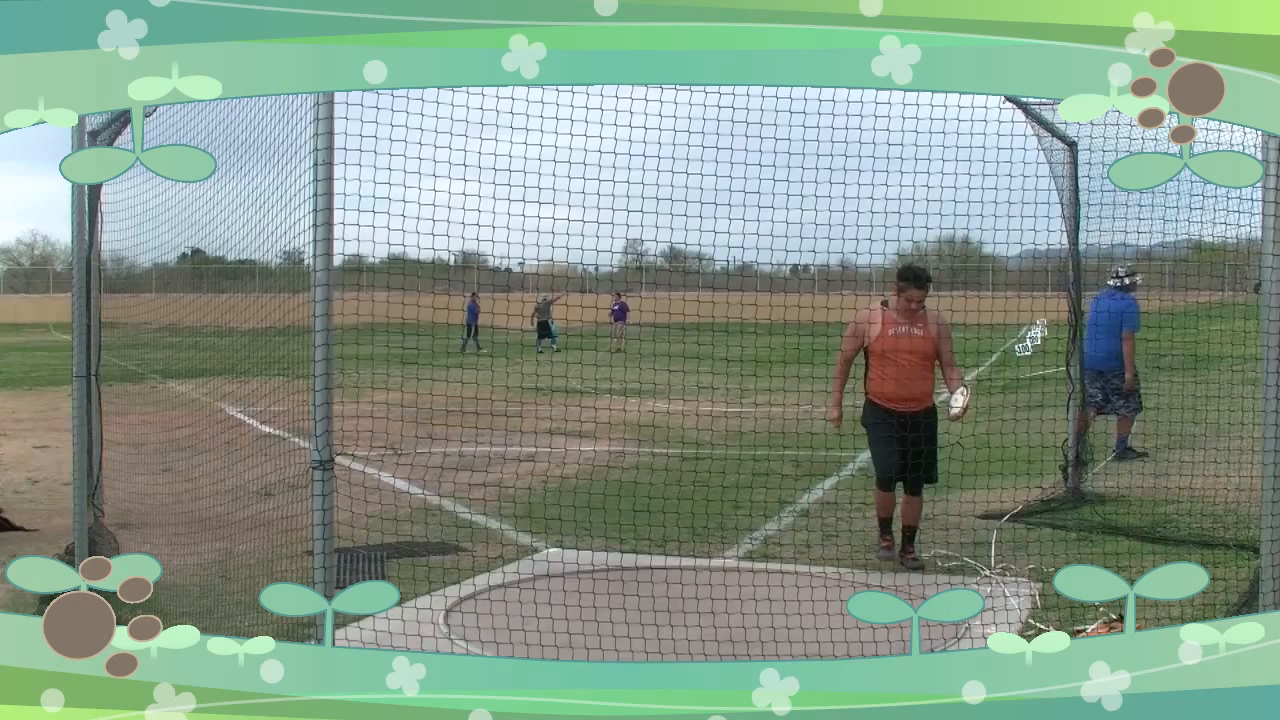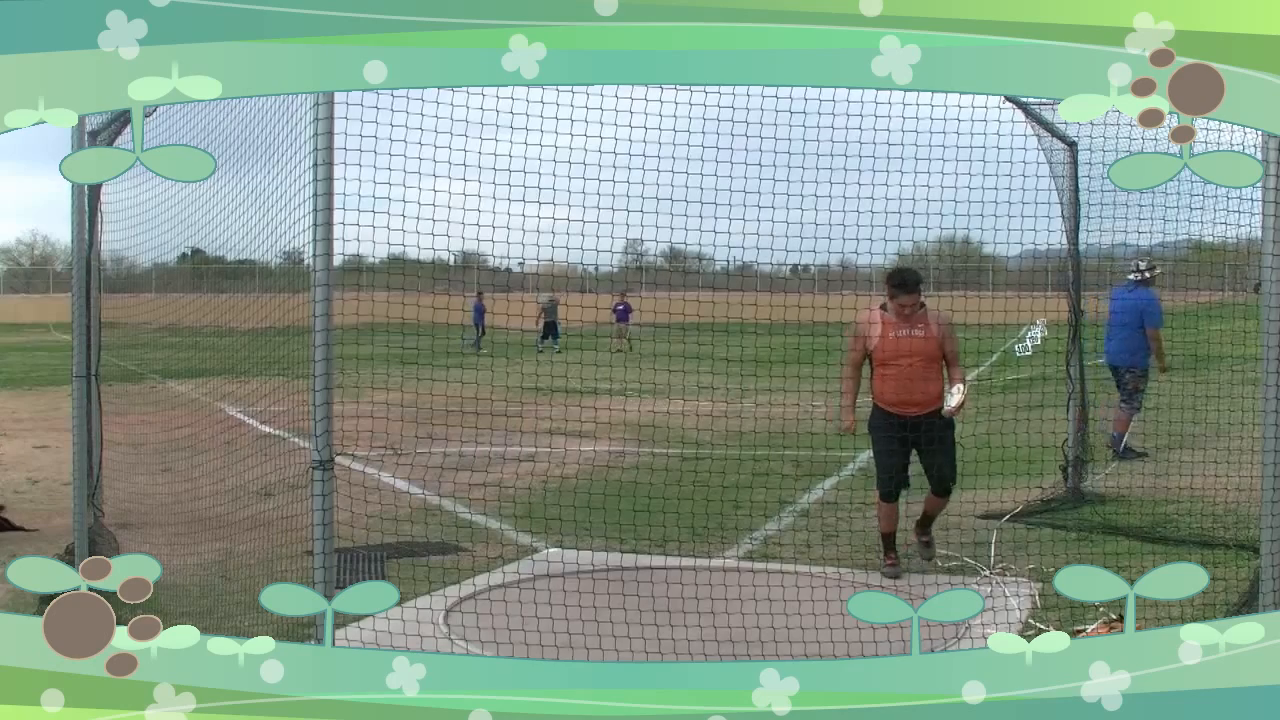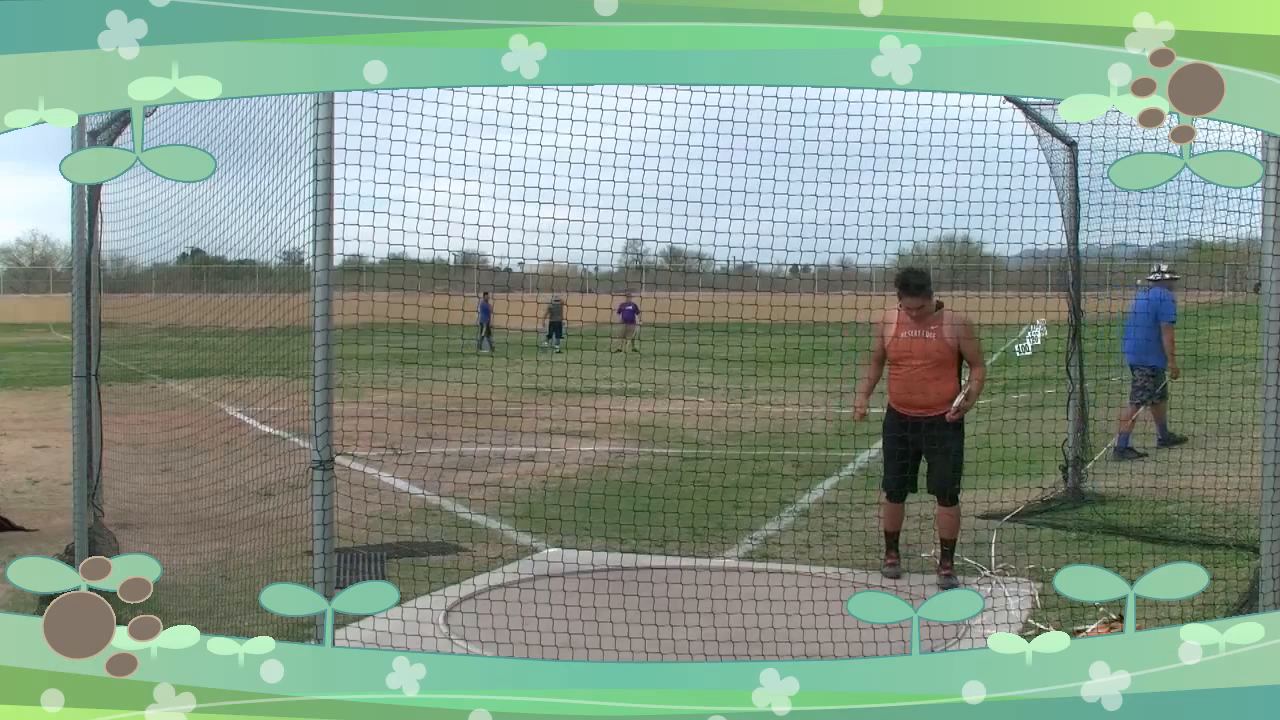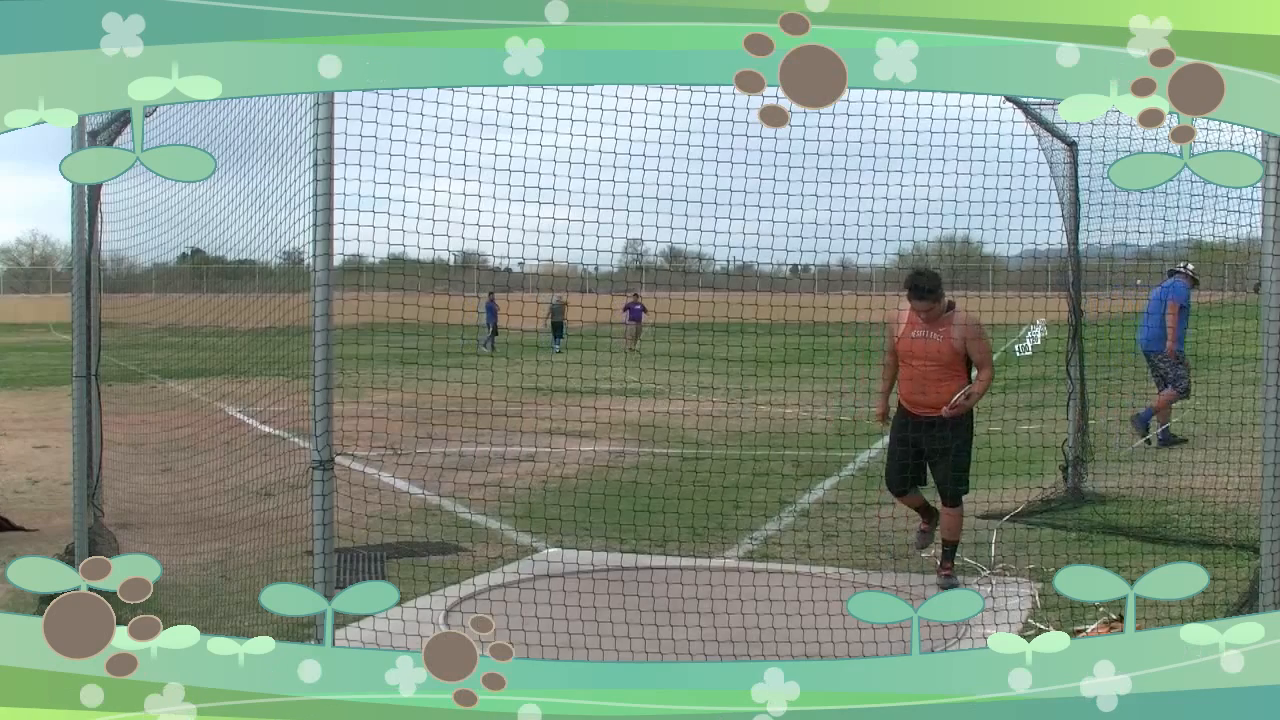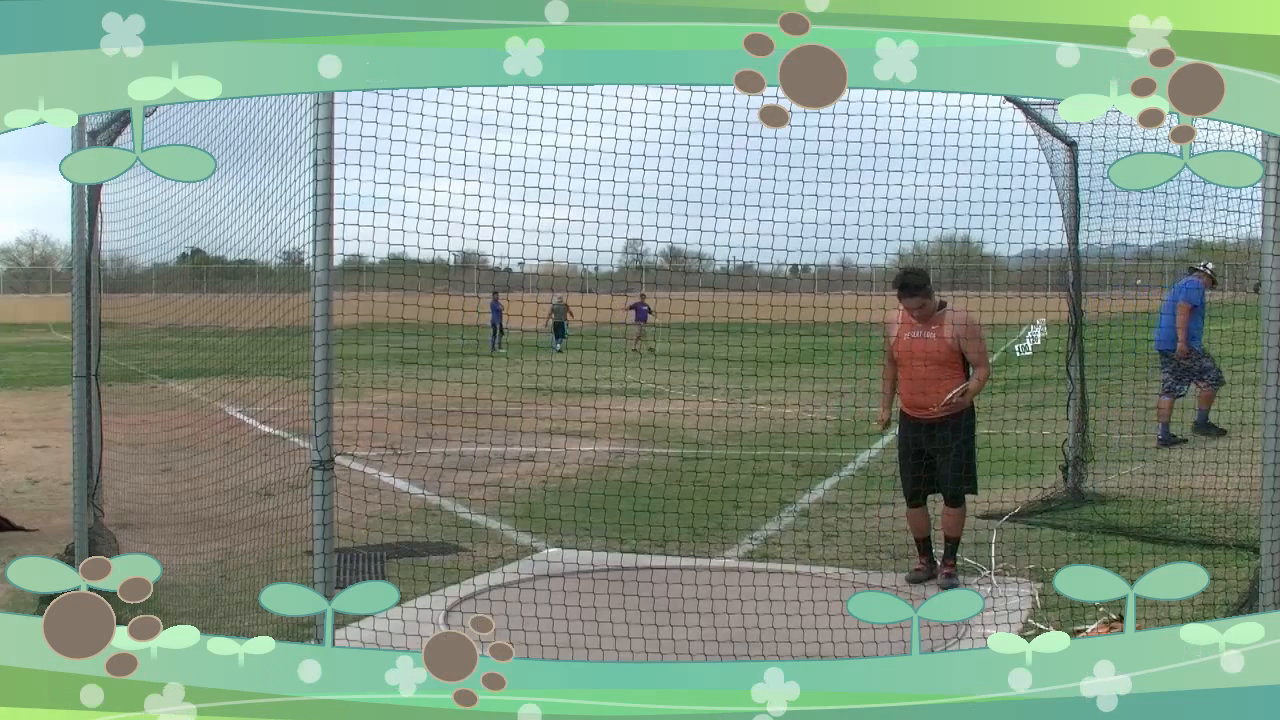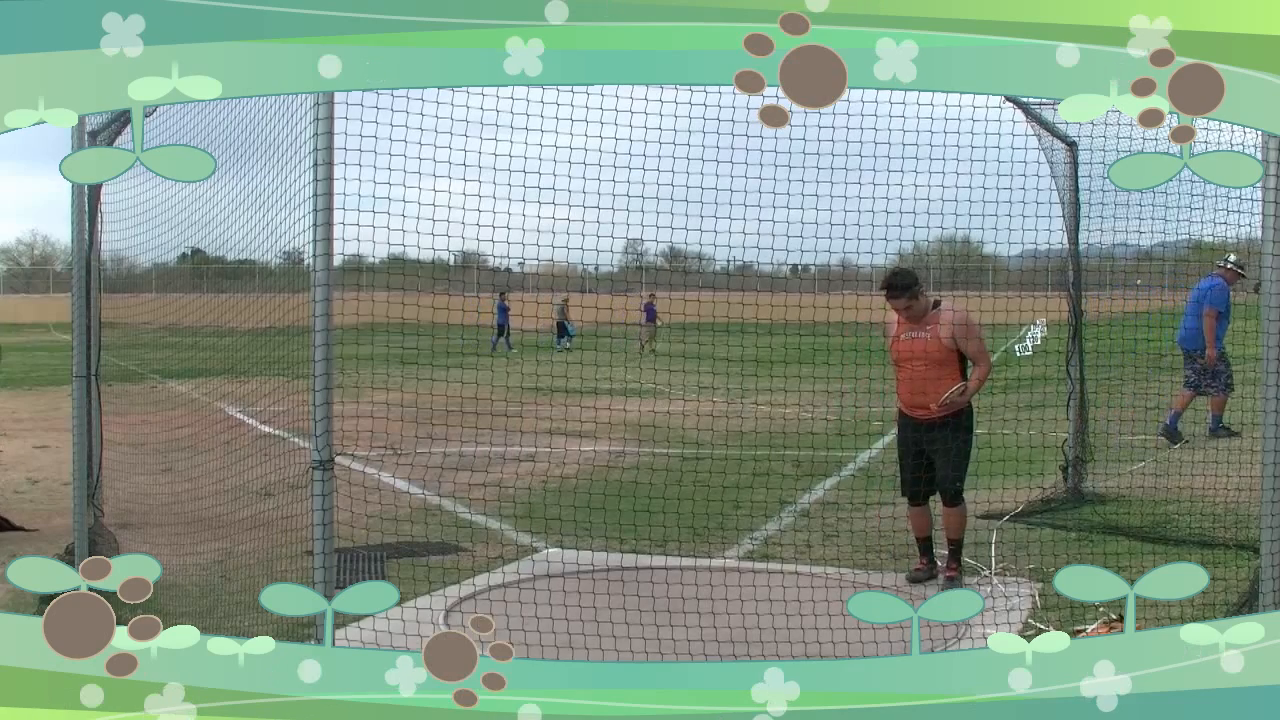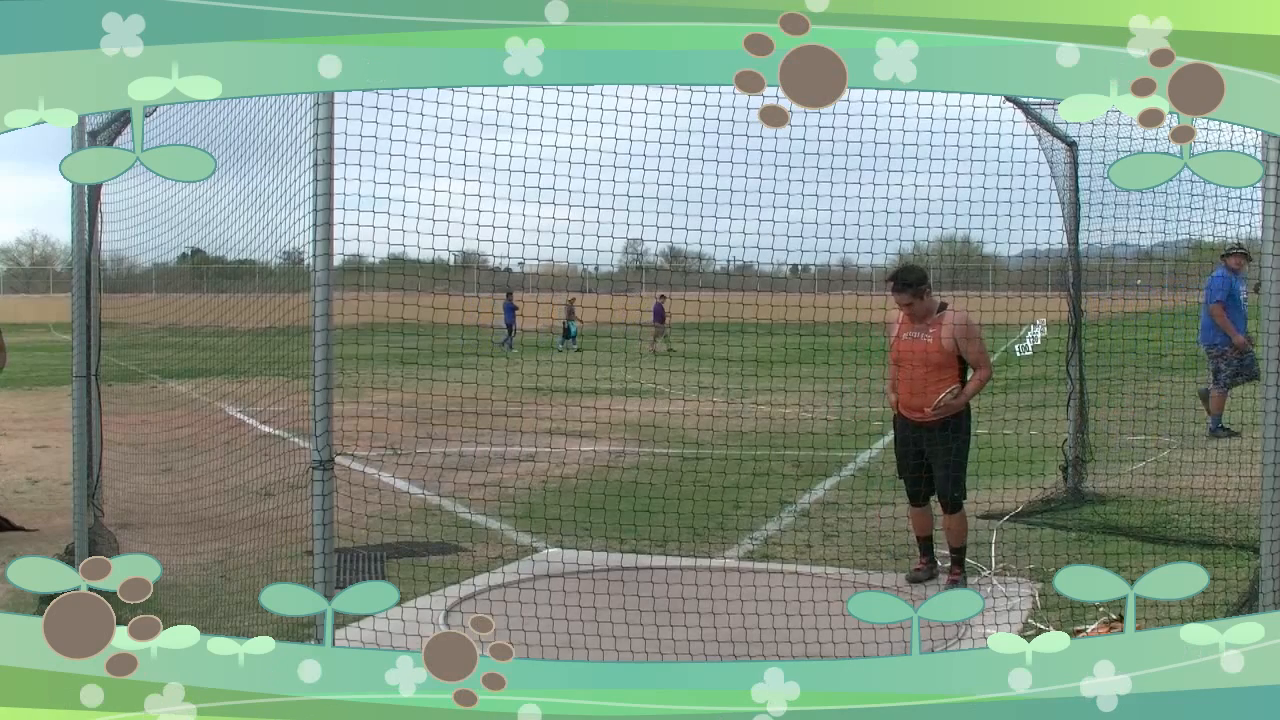
dt=0.3s
person 1, frame 1
left shoulder: (937, 322)
right shoulder: (868, 319)
left elbow: (949, 366)
right elbow: (844, 360)
left wrist: (960, 394)
right wrist: (836, 403)
left hip: (922, 415)
right hip: (881, 413)
left knee: (915, 485)
right knee: (886, 475)
left ankle: (908, 547)
right ankle: (885, 535)
person 1, frame 2
left shoulder: (938, 321)
right shoulder: (867, 323)
left elbow: (954, 364)
right elbow: (853, 366)
right wrist: (848, 408)
left hip: (933, 418)
right hip: (887, 419)
left knee: (944, 484)
right knee: (889, 489)
left ankle: (924, 528)
right ankle: (889, 554)
person 1, frame 3
left shoulder: (956, 323)
right shoulder: (888, 322)
left elbow: (978, 365)
right elbow: (876, 360)
left wrist: (968, 400)
right wrist: (863, 397)
left hip: (943, 422)
right hip: (899, 419)
left knee: (946, 492)
right knee: (894, 490)
left ankle: (946, 564)
right ankle: (891, 553)
person 1, frame 4
left shoulder: (965, 325)
right shoulder: (900, 320)
left elbow: (986, 369)
left wrist: (971, 400)
right wrist: (883, 399)
left hip: (950, 421)
right hip: (908, 417)
left knee: (951, 494)
right knee: (896, 482)
left ankle: (947, 564)
right ankle: (929, 517)
person 1, frame 5
left shoulder: (959, 322)
right shoulder: (895, 323)
left elbow: (982, 367)
left wrist: (966, 398)
right wrist: (886, 406)
left hip: (953, 422)
right hip: (911, 422)
left knee: (953, 493)
right knee: (913, 496)
left ankle: (949, 562)
right ankle: (925, 560)
person 1, frame 6
left shoulder: (955, 320)
right shoulder: (893, 324)
left elbow: (983, 363)
left wrist: (965, 396)
left hip: (951, 421)
right hip: (910, 422)
left knee: (950, 489)
right knee: (915, 493)
left ankle: (954, 561)
right ankle: (926, 559)
person 1, frame 7
left shoulder: (958, 323)
right shoulder: (897, 322)
left elbow: (983, 369)
left wrist: (960, 401)
right wrist: (892, 390)
left hip: (947, 425)
right hip: (907, 423)
left knee: (950, 497)
right knee: (916, 496)
left ankle: (957, 569)
right ankle: (926, 559)
person 2, frame 1
left shoulder: (1098, 299)
right shoulder: (1129, 303)
right elbow: (1127, 339)
right wrist: (1129, 371)
left hip: (1091, 360)
right hip: (1115, 362)
left knee: (1091, 406)
right knee: (1129, 405)
right ankle: (1121, 449)
person 2, frame 2
left shoulder: (1117, 292)
right shoulder: (1150, 298)
right elbow: (1153, 334)
right wrist: (1161, 360)
left hip: (1113, 353)
right hip: (1134, 357)
left knee: (1127, 399)
right knee: (1130, 403)
left ankle: (1116, 438)
right ankle: (1120, 448)
person 2, frame 3
left shoulder: (1142, 295)
right shoulder: (1165, 297)
right elbow: (1166, 331)
right wrist: (1172, 362)
left hip: (1134, 353)
right hip: (1149, 356)
left knee: (1159, 396)
right knee: (1136, 401)
left ankle: (1164, 436)
right ankle: (1121, 447)
person 2, frame 4
left shoulder: (1162, 287)
right shoulder: (1180, 285)
right elbow: (1172, 310)
left wrist: (1173, 344)
right wrist: (1171, 340)
left hip: (1148, 344)
right hip: (1164, 345)
left knee: (1166, 388)
right knee: (1180, 387)
left ankle: (1164, 436)
right ankle: (1143, 417)
person 2, frame 5
left shoulder: (1181, 285)
right shoulder: (1195, 284)
right elbow: (1182, 310)
right wrist: (1182, 341)
left hip: (1165, 343)
right hip: (1183, 344)
left knee: (1169, 389)
right knee: (1212, 378)
left ankle: (1163, 435)
right ankle: (1201, 422)
person 2, frame 6
left shoulder: (1206, 281)
right shoulder: (1220, 286)
right elbow: (1209, 316)
right wrist: (1211, 347)
left hip: (1188, 340)
right hip: (1205, 343)
left knee: (1193, 386)
right knee: (1221, 385)
left ankle: (1170, 426)
right ankle: (1215, 427)
person 2, frame 7
left shoulder: (1237, 277)
right shoulder: (1221, 277)
right elbow: (1215, 309)
left wrist: (1243, 334)
right wrist: (1235, 335)
left hip: (1231, 338)
right hip: (1220, 339)
left knee: (1250, 371)
right knee: (1222, 382)
left ankle: (1209, 393)
right ankle: (1215, 426)
